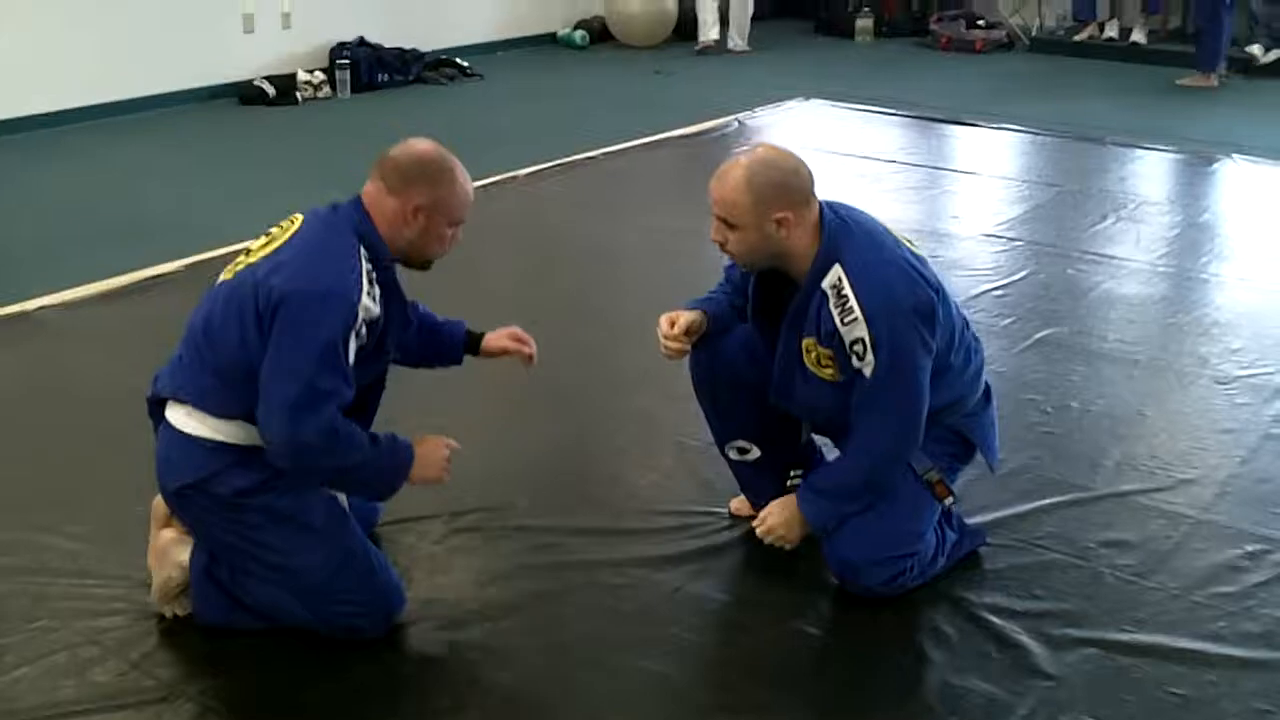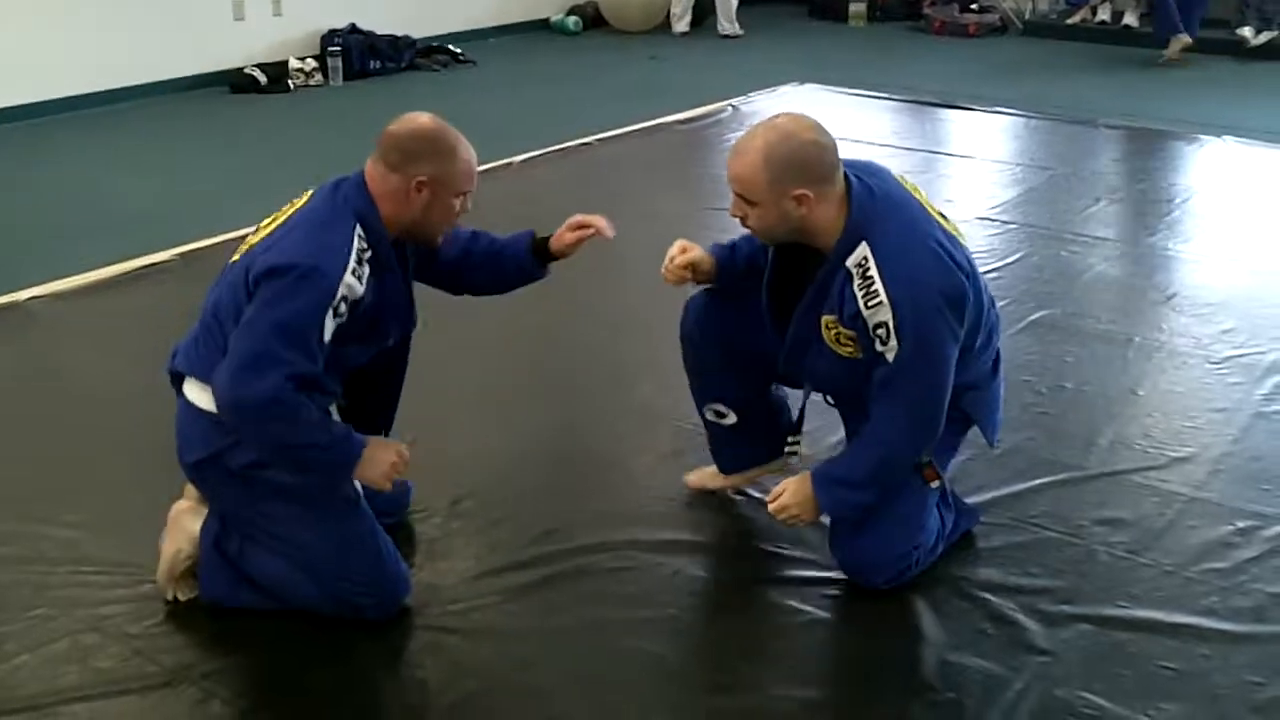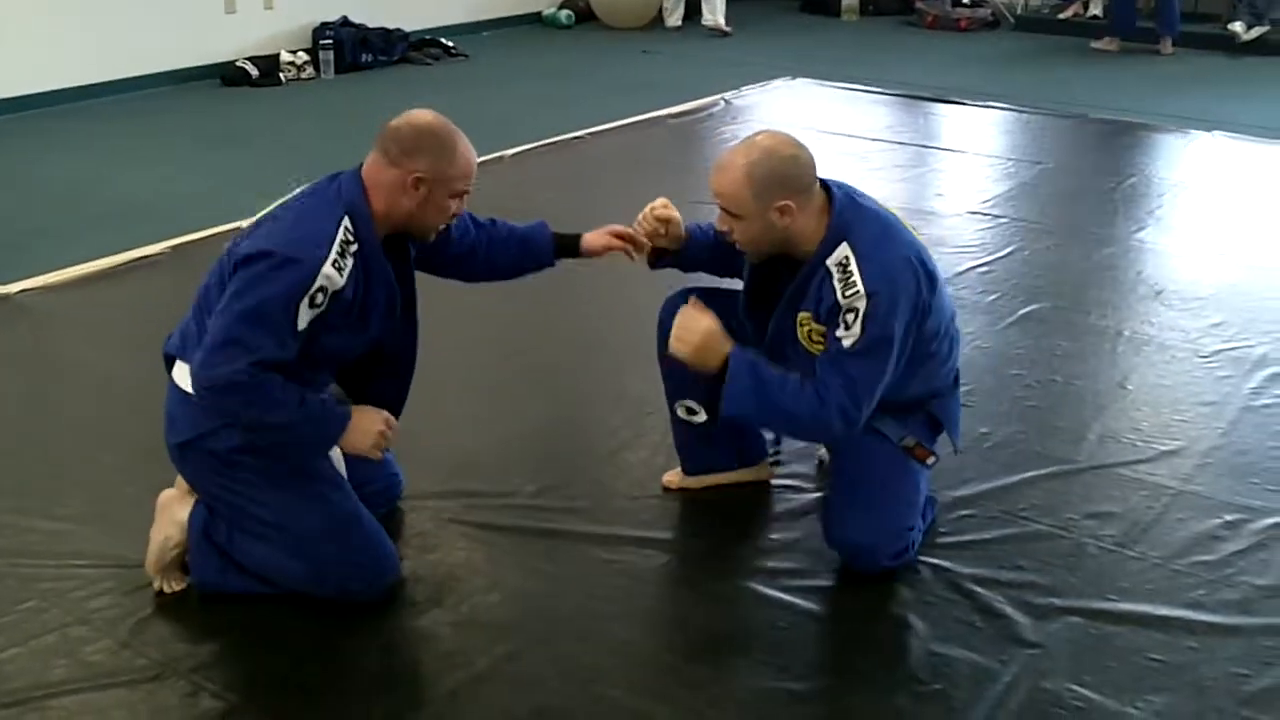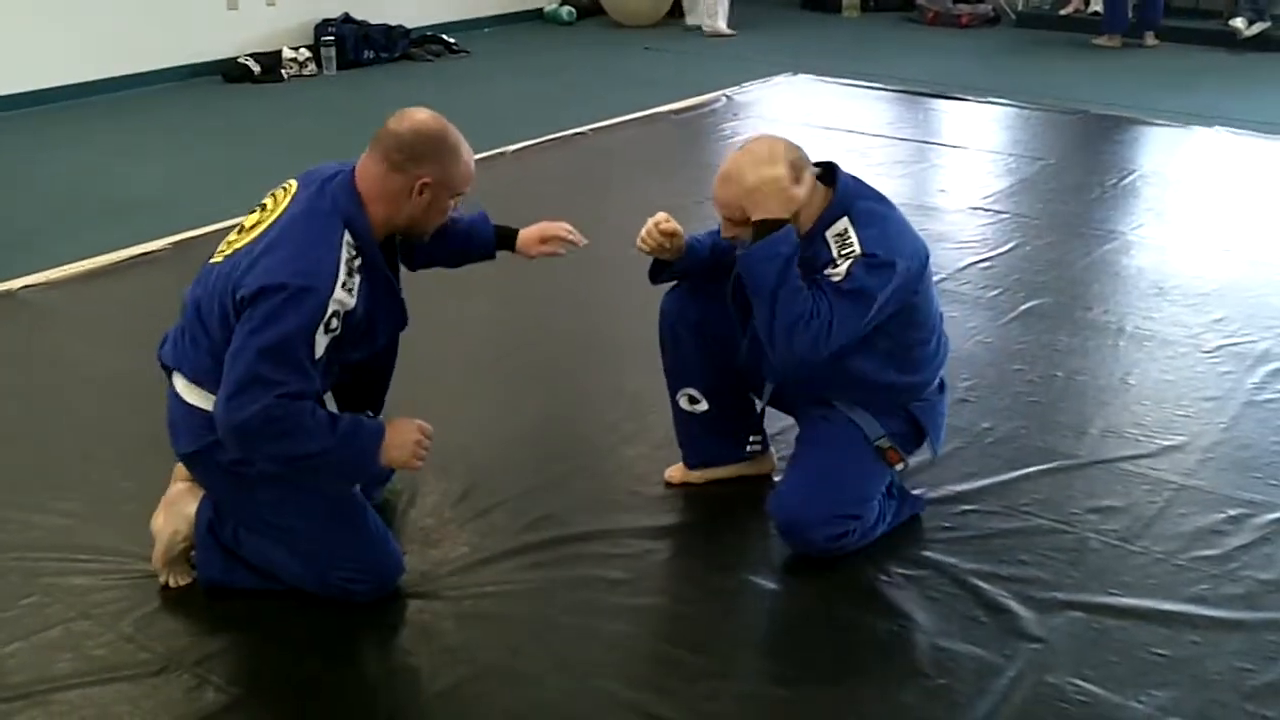
dt=0.5s
person 1, frame 1
left shoulder: (337, 234)
right shoulder: (329, 291)
left elbow: (393, 326)
right elbow: (305, 437)
left wrist: (474, 342)
right wrist: (404, 462)
left hip: (247, 433)
right hip: (222, 463)
left knee: (358, 516)
right knee: (369, 607)
left ankle: (198, 515)
right ankle: (194, 563)
person 1, frame 2
left shoulder: (370, 212)
right shoulder: (320, 266)
left elbow: (455, 260)
right elbow: (251, 400)
left wrist: (546, 249)
right wrist: (350, 455)
left hip: (295, 412)
right hip: (240, 434)
left knee: (386, 500)
right knee: (373, 591)
left ankle: (233, 503)
right ankle: (207, 542)
person 1, frame 3
left shoulder: (384, 216)
right shoulder: (303, 255)
left elbow: (467, 244)
right elbow: (225, 377)
left wrist: (574, 244)
right wrist: (336, 425)
left hip: (280, 406)
right hip: (227, 423)
left knee: (379, 490)
right knee: (365, 572)
left ankle: (226, 489)
right ankle: (194, 528)
person 1, frame 4
left shoulder: (337, 191)
right shoulder: (311, 276)
left elbow: (411, 239)
right elbow: (253, 415)
left wrist: (509, 239)
right wrist: (372, 439)
left hip: (270, 394)
right hip: (231, 425)
left knee: (368, 472)
right knee: (370, 573)
left ankle: (216, 482)
right ankle: (200, 519)
person 2, frame 1
left shoulder: (881, 298)
right shoulder: (775, 244)
left elbow: (887, 441)
right elbow: (743, 290)
left wrist: (810, 509)
right wrist: (699, 319)
left hip: (920, 427)
right hip: (836, 396)
left knee: (861, 563)
right knee: (717, 354)
left ankle: (944, 530)
right ankle: (786, 480)
person 2, frame 2
left shoulder: (908, 278)
right shoulder: (836, 183)
left elbow: (906, 420)
right elbow: (775, 248)
left wrist: (824, 492)
right wrist: (716, 263)
left hip: (926, 396)
left knee: (873, 560)
right knee: (709, 318)
left ankle: (937, 510)
right ankle: (756, 454)
person 2, frame 3
left shoulder: (880, 276)
right shoulder: (802, 206)
left elbow: (833, 414)
right elbow: (736, 251)
left wrist: (725, 361)
right wrist: (680, 239)
left hip: (888, 403)
left knee: (867, 544)
right knee: (683, 320)
left ankle: (896, 487)
right ankle: (736, 458)
person 2, frame 4
left shoulder: (876, 247)
right shoulder: (807, 190)
left elbow: (795, 346)
right elbow: (727, 256)
left wrist: (771, 227)
right wrist: (679, 249)
left hip: (874, 401)
left knee: (806, 524)
right knee: (685, 306)
left ankle: (890, 499)
right ankle: (734, 452)
